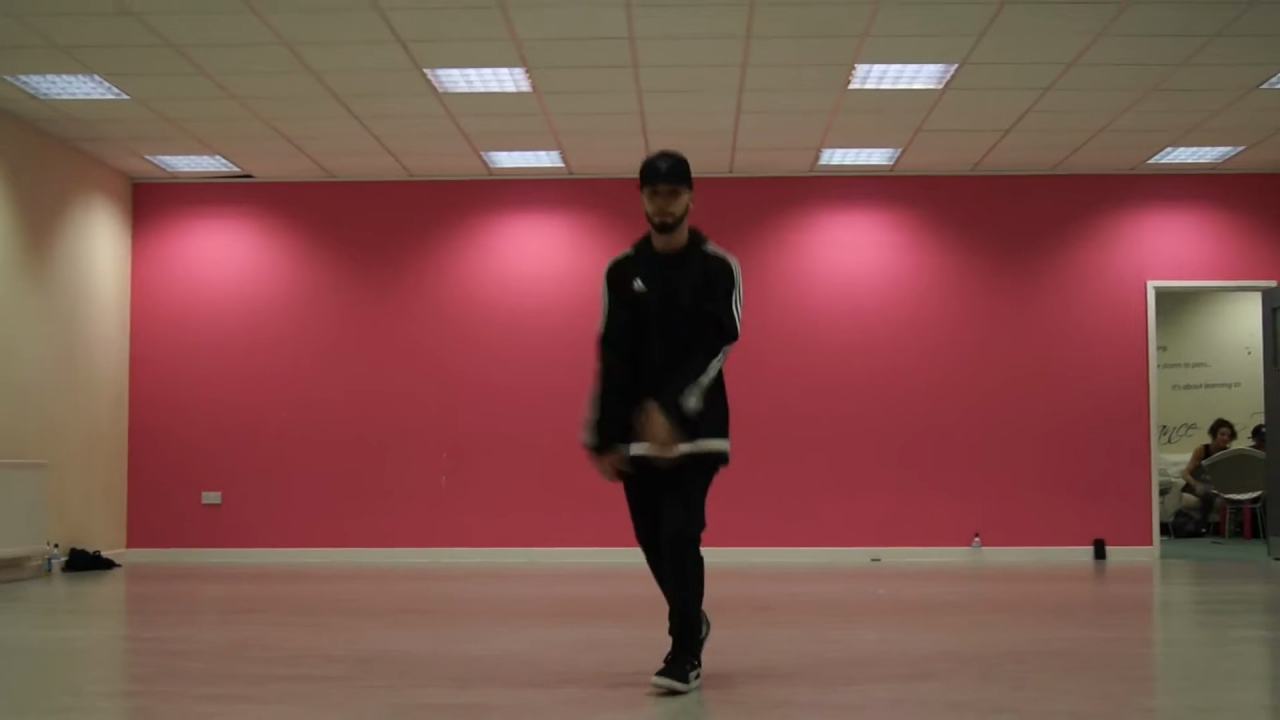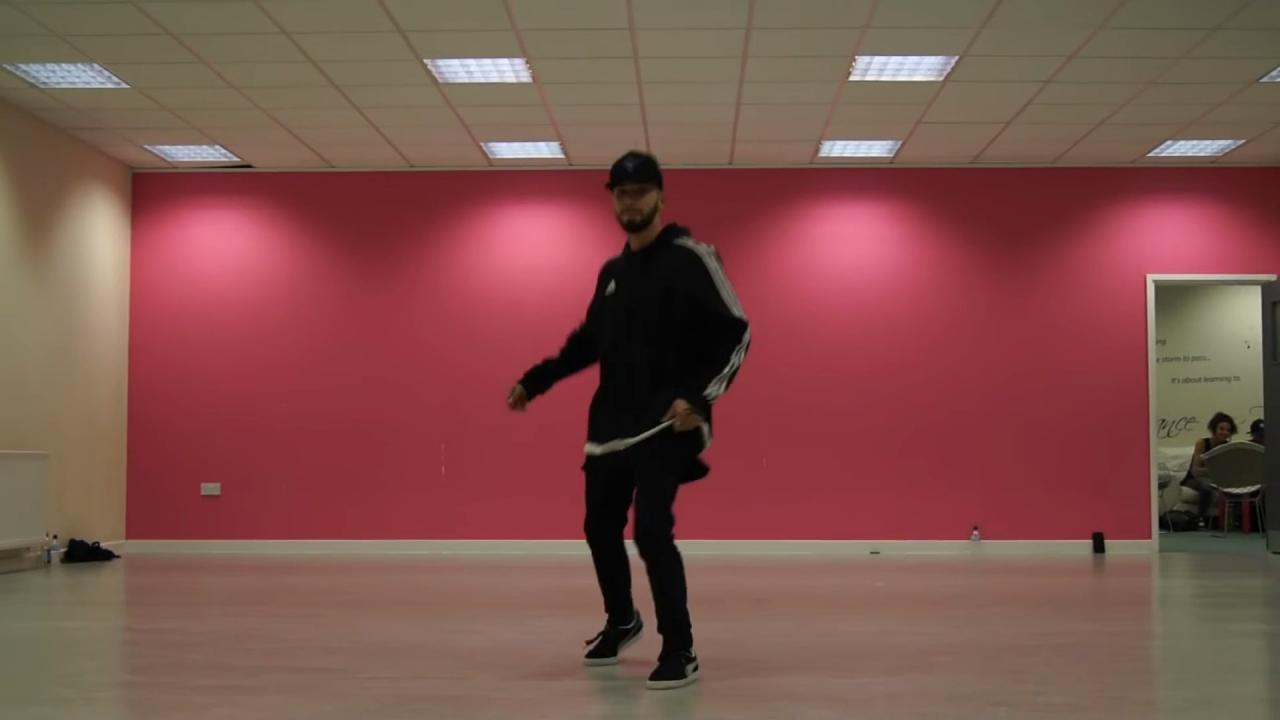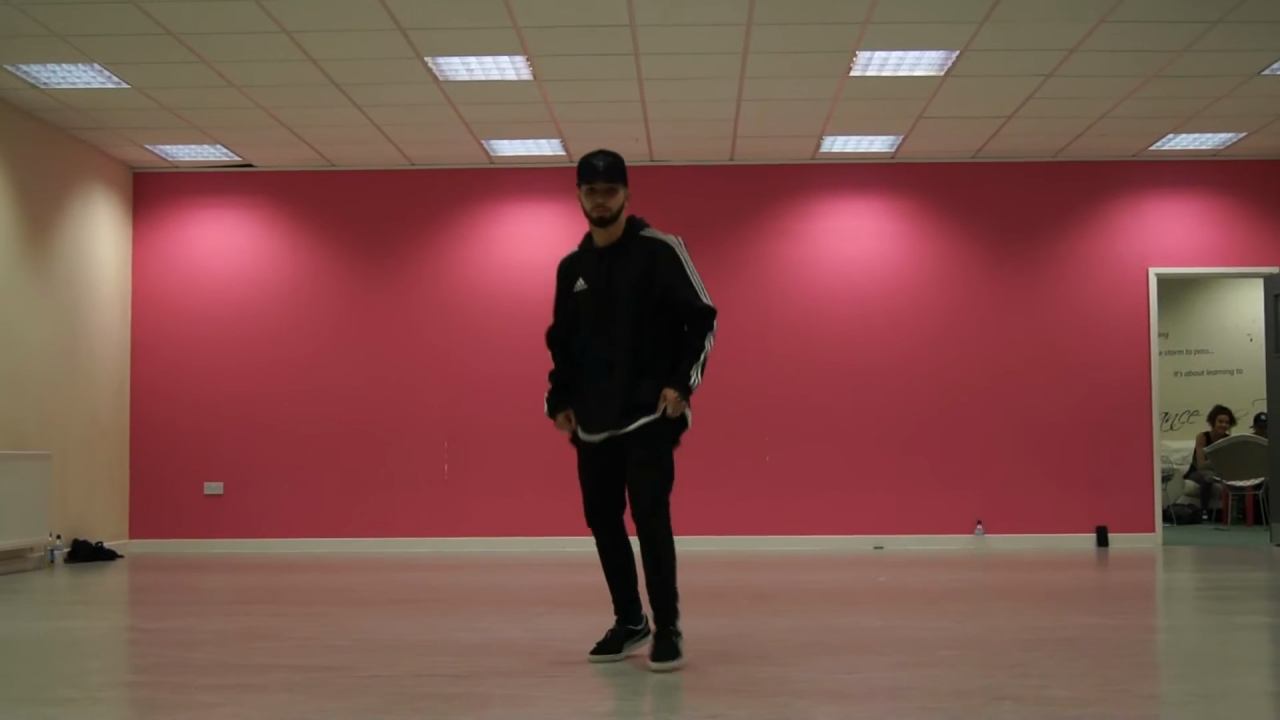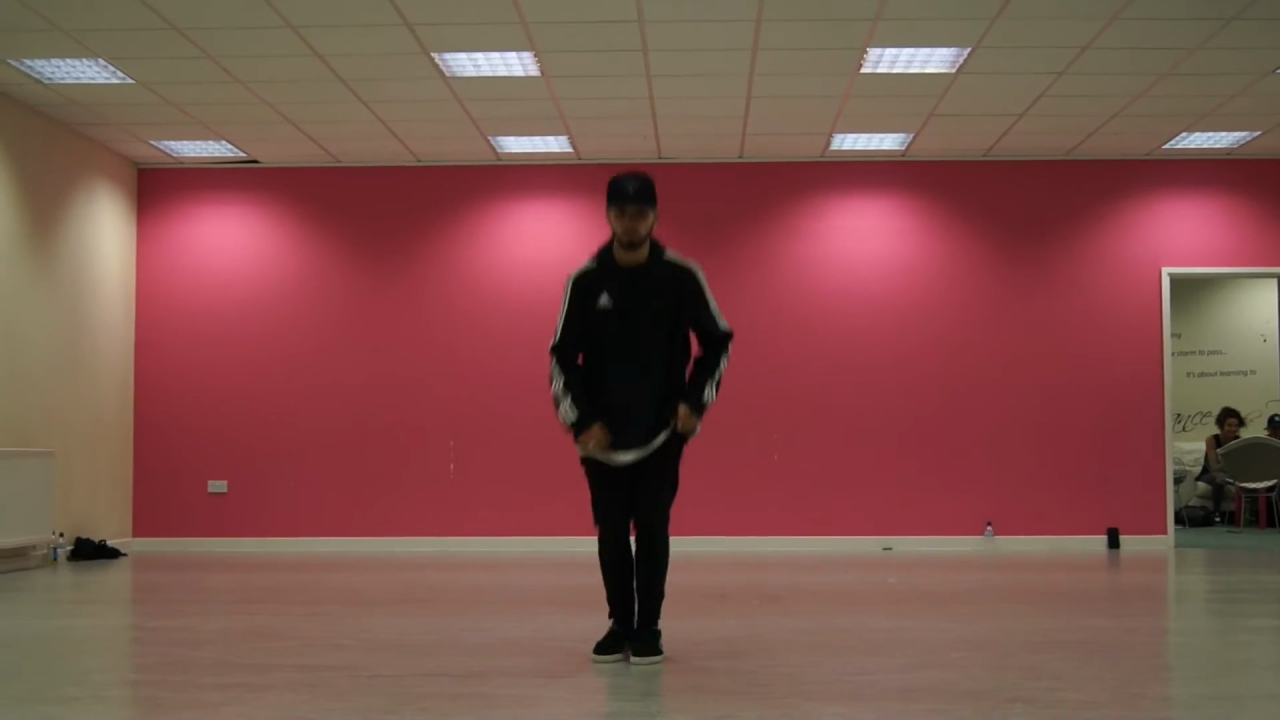
dt=0.4s
person 1, frame 1
left shoulder: (718, 266)
right shoulder: (623, 270)
left elbow: (718, 348)
right elbow: (612, 358)
left wrist: (674, 409)
right wrist: (602, 436)
left hip: (696, 431)
right hip: (639, 434)
left knee: (680, 536)
right knee: (654, 539)
left ankle: (686, 653)
right ankle: (693, 622)
person 1, frame 2
left shoulder: (692, 257)
right shoulder: (612, 272)
left elbow: (735, 334)
right elbow: (587, 343)
left wrist: (700, 395)
right wrist: (534, 381)
left hip: (667, 425)
right hip: (610, 426)
left knee: (651, 530)
right knee: (600, 528)
left ankle: (679, 651)
right ankle: (622, 620)
person 1, frame 3
left shoulder: (661, 251)
right shoulder: (571, 268)
left elbow: (702, 320)
right elbow: (561, 341)
left wrist: (681, 383)
right wrist: (559, 401)
left hip: (649, 413)
right hip: (593, 420)
left knee: (650, 515)
right knee: (602, 518)
left ankle: (667, 629)
right ankle: (629, 620)
person 1, frame 4
left shoulder: (682, 276)
right shoulder: (585, 281)
left elbow: (716, 343)
right elbow: (560, 358)
left wrist: (694, 402)
right wrist: (580, 422)
left hip: (661, 429)
right hip: (605, 433)
left knee: (652, 528)
right knee: (612, 531)
left ankle: (648, 628)
right ankle: (621, 625)
